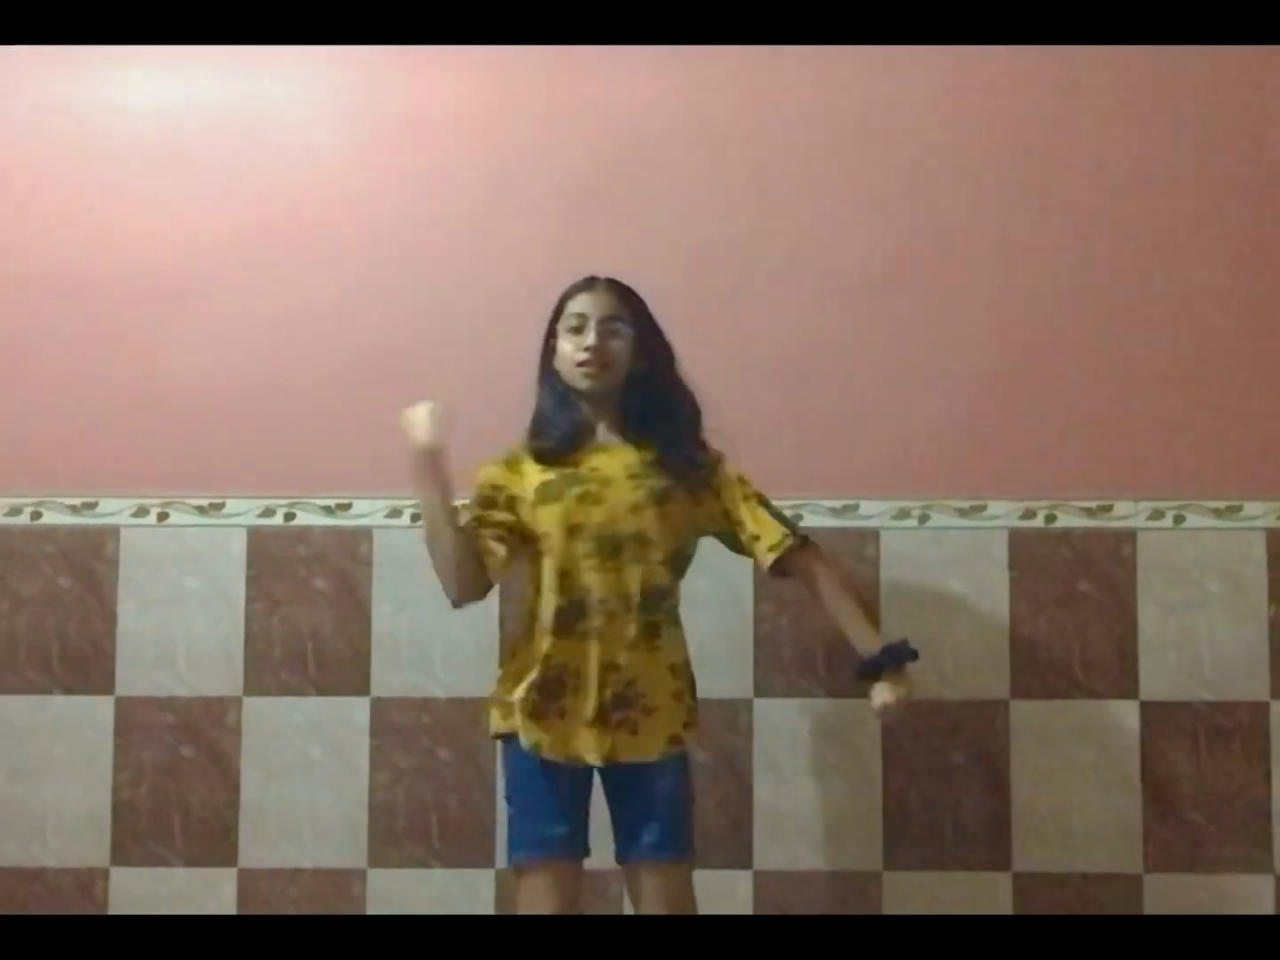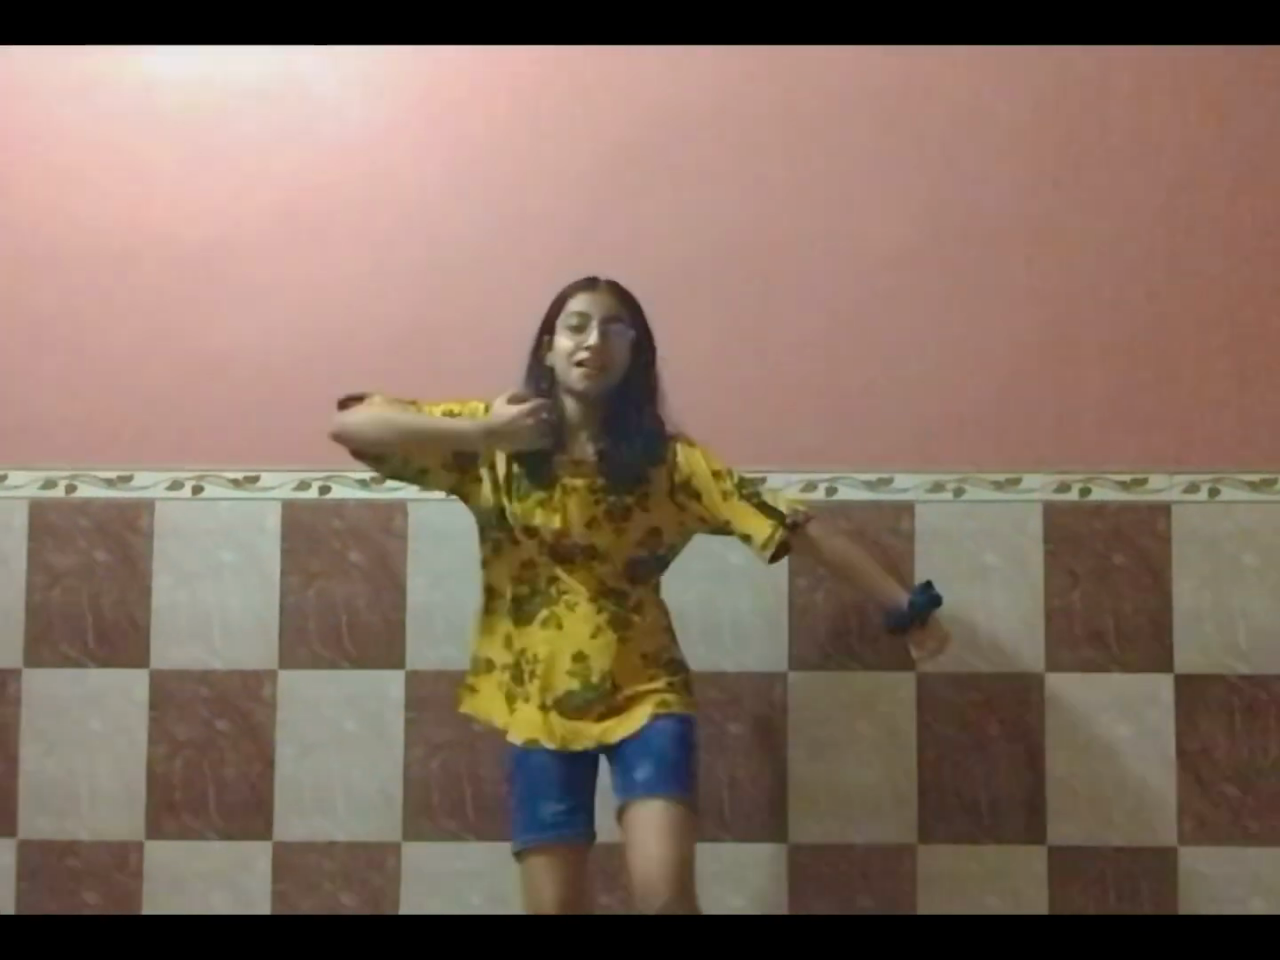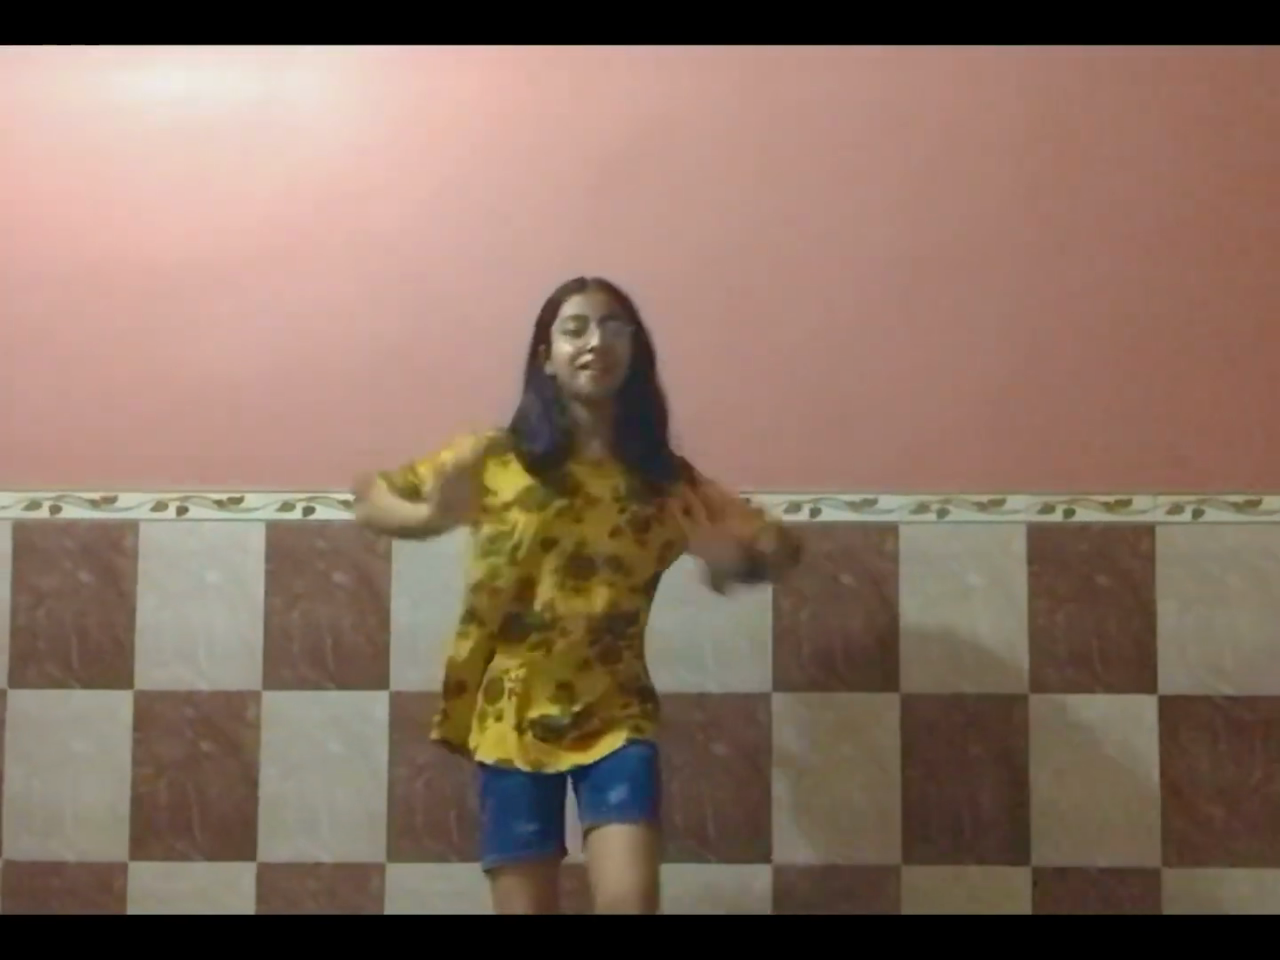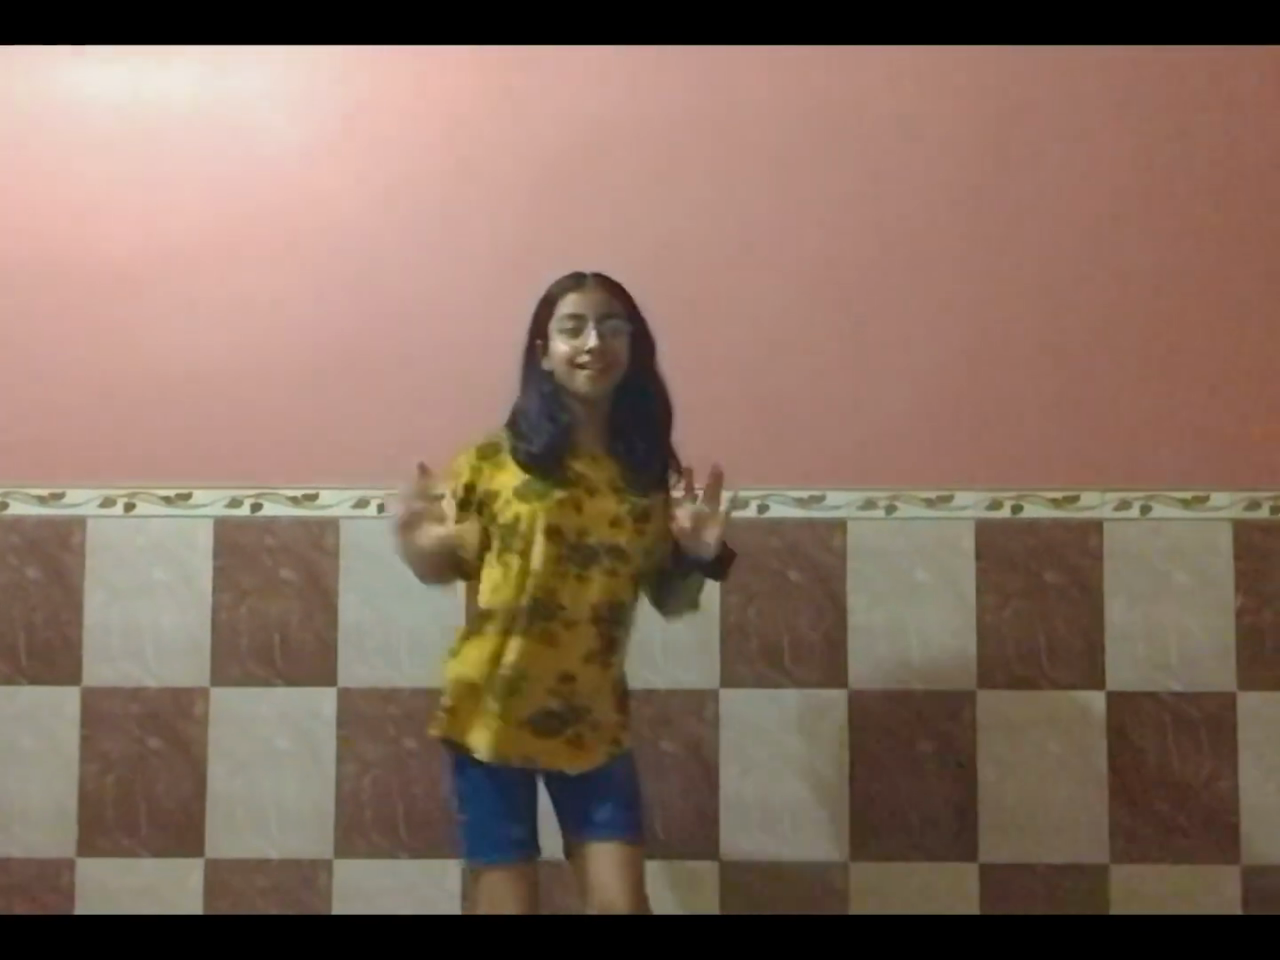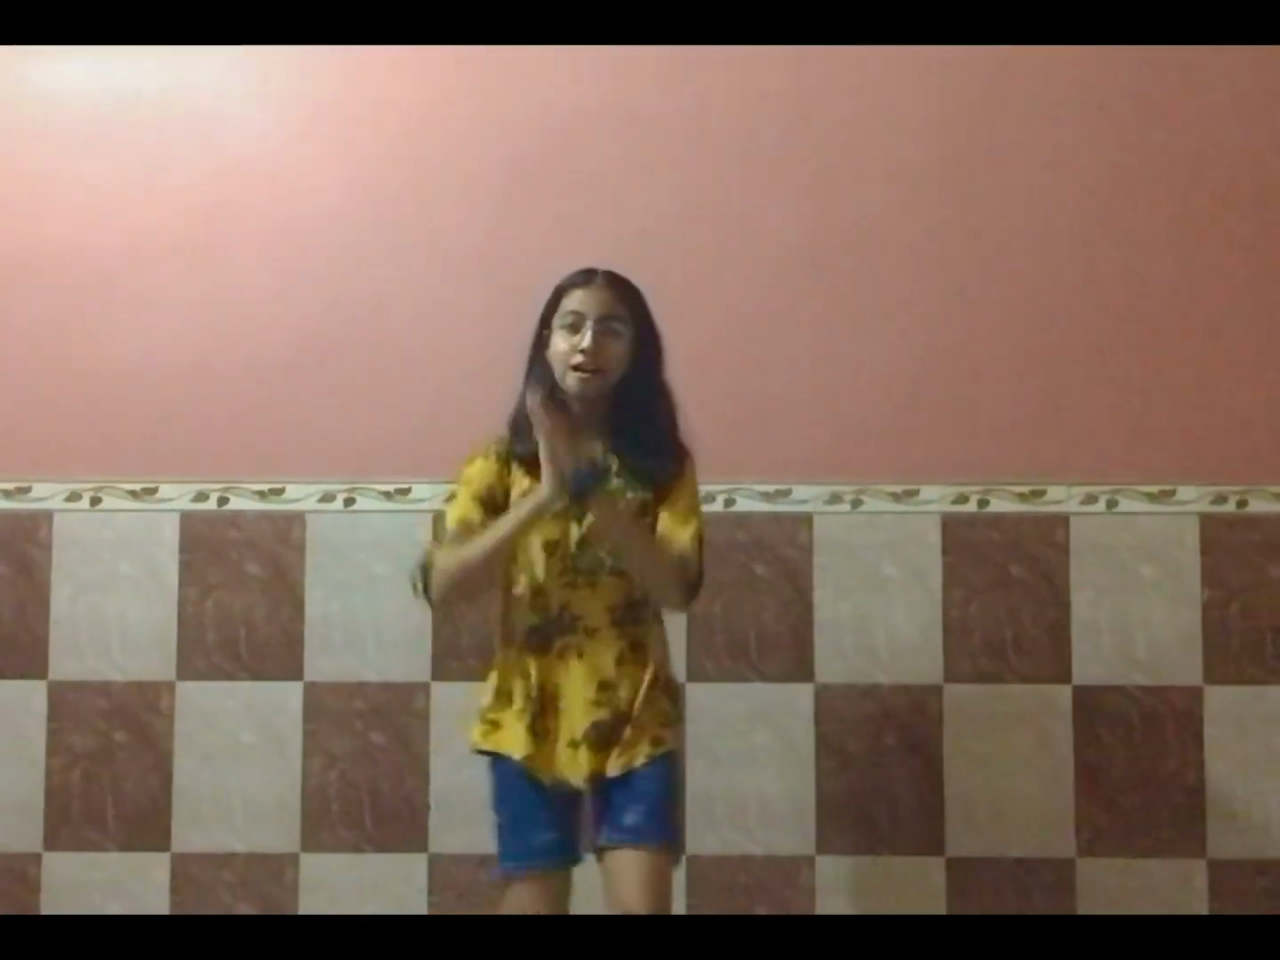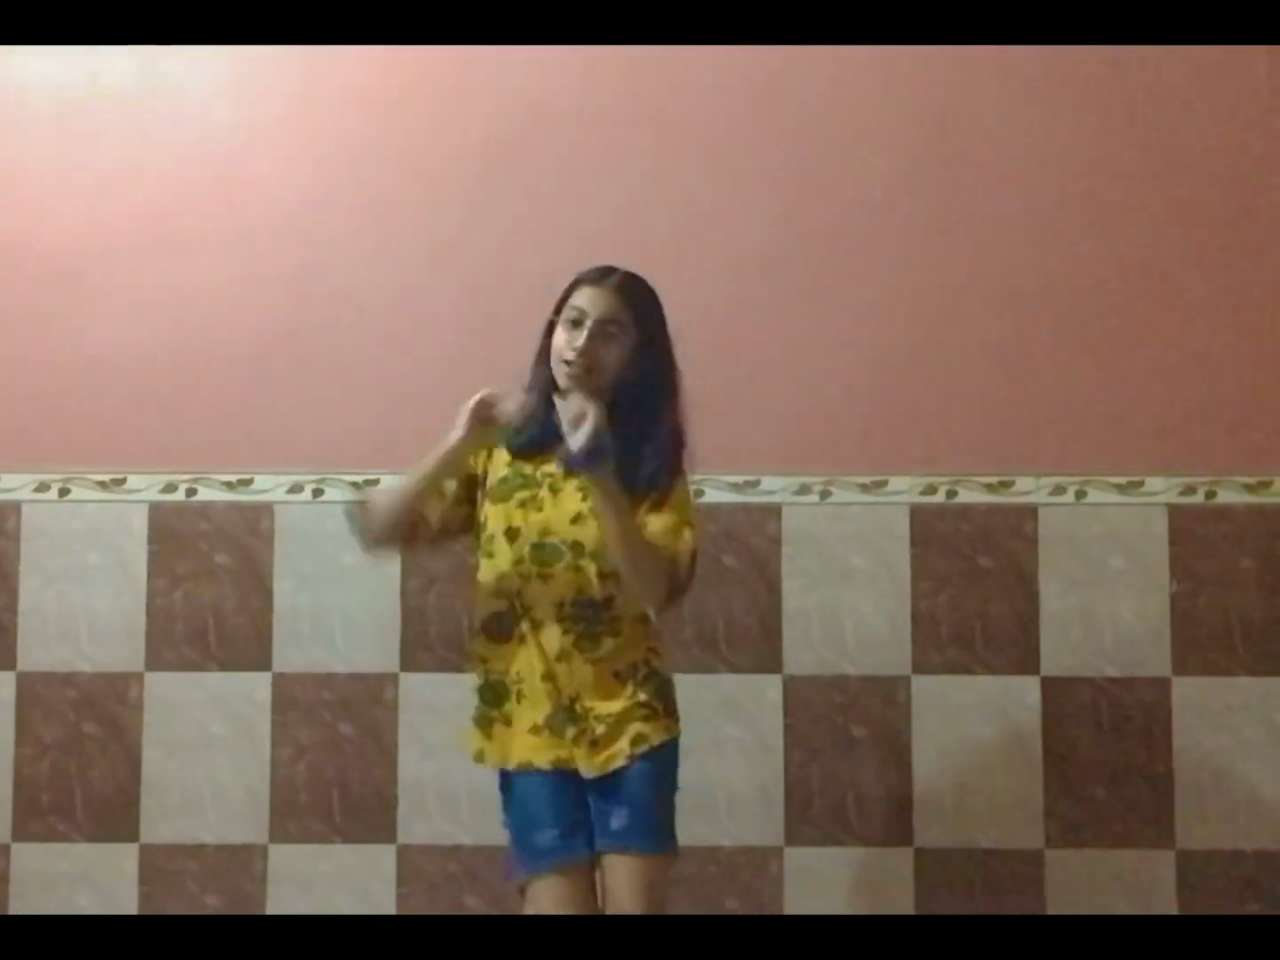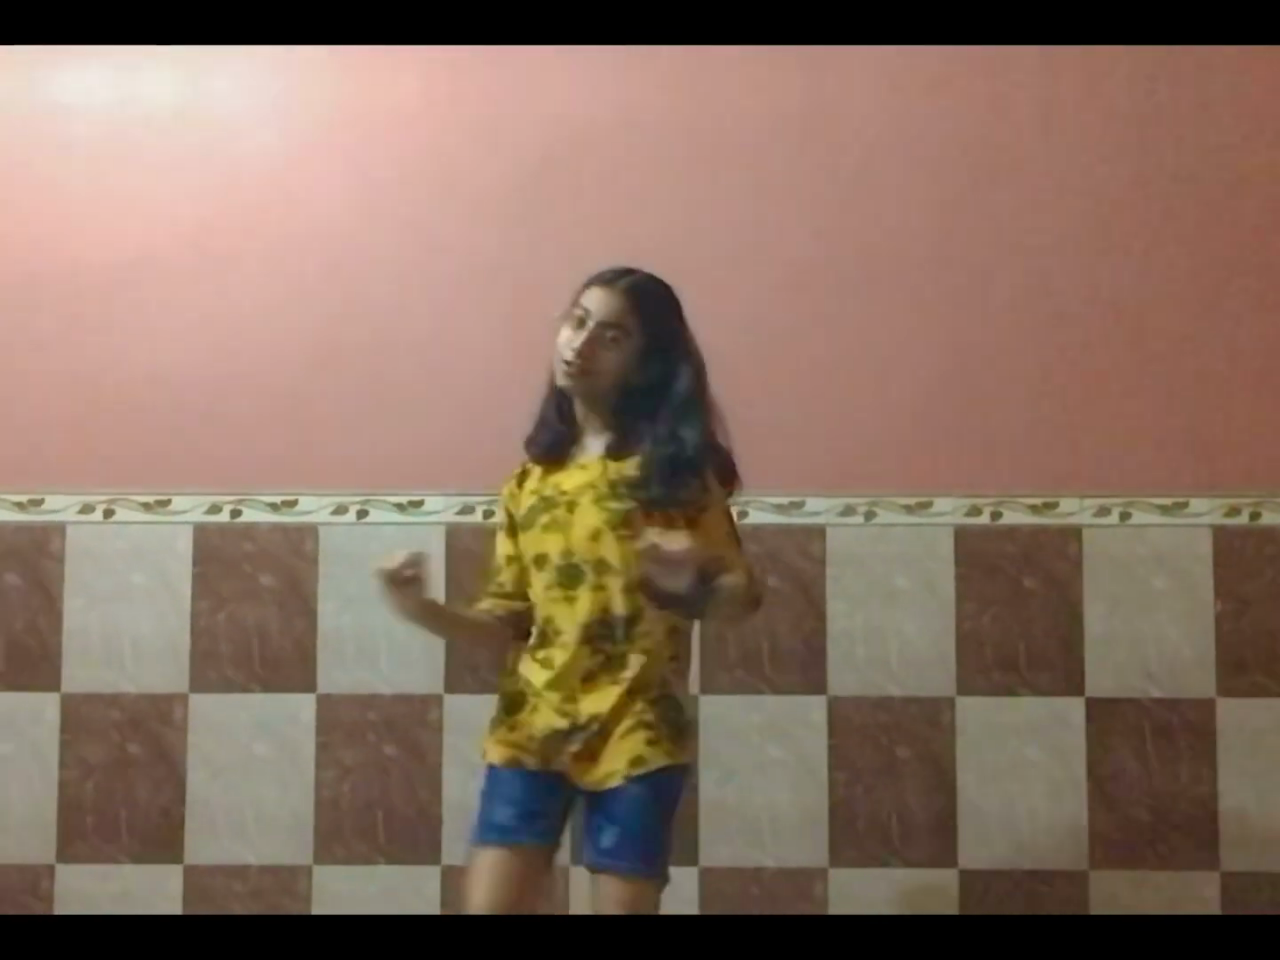
dt=0.3s
person 1, frame 1
left shoulder: (688, 464)
right shoulder: (517, 474)
left elbow: (796, 556)
right elbow: (463, 586)
right wrist: (427, 461)
left hip: (652, 715)
right hip: (545, 717)
left knee: (668, 910)
right knee: (545, 910)
person 1, frame 2
left shoulder: (667, 462)
right shoulder: (493, 444)
left elbow: (792, 527)
right elbow: (349, 425)
left wrist: (904, 607)
right wrist: (486, 428)
left hip: (645, 695)
right hip: (536, 701)
left knee: (665, 892)
right knee: (553, 907)
person 1, frame 3
left shoulder: (664, 476)
right shoulder: (495, 458)
left elbow: (767, 542)
right elbow: (370, 496)
left wrist: (736, 557)
right wrist: (431, 516)
left hip: (614, 719)
right hip: (508, 717)
left knee: (630, 905)
right knee: (523, 919)
person 1, frame 4
left shoulder: (650, 474)
right shoulder: (495, 462)
left elbow: (673, 599)
right elbow: (443, 564)
left wrist: (705, 554)
right wrist: (417, 544)
left hip: (594, 720)
right hip: (493, 713)
left knee: (622, 912)
right knee: (509, 913)
person 1, frame 5
left shoulder: (662, 466)
right shoulder: (501, 464)
left elbow: (676, 589)
right elbow: (440, 584)
left wrist: (590, 483)
right wrist: (544, 498)
left hip: (638, 723)
right hip: (531, 723)
left knee: (643, 917)
right knee: (531, 917)
person 1, frame 6
left shoulder: (650, 467)
right shoulder: (498, 457)
left elbow: (661, 588)
right elbow: (375, 526)
left wrist: (597, 466)
right wrist: (458, 445)
left hip: (628, 718)
right hip: (525, 720)
left knee: (637, 917)
right knee: (557, 911)
person 1, frame 7
left shoulder: (676, 470)
right shoulder: (529, 479)
left elbow: (741, 595)
right elbow: (503, 625)
left wrist: (693, 584)
right wrist: (422, 609)
left hip: (636, 733)
right hip: (534, 731)
left knee: (624, 921)
right knee: (487, 916)
